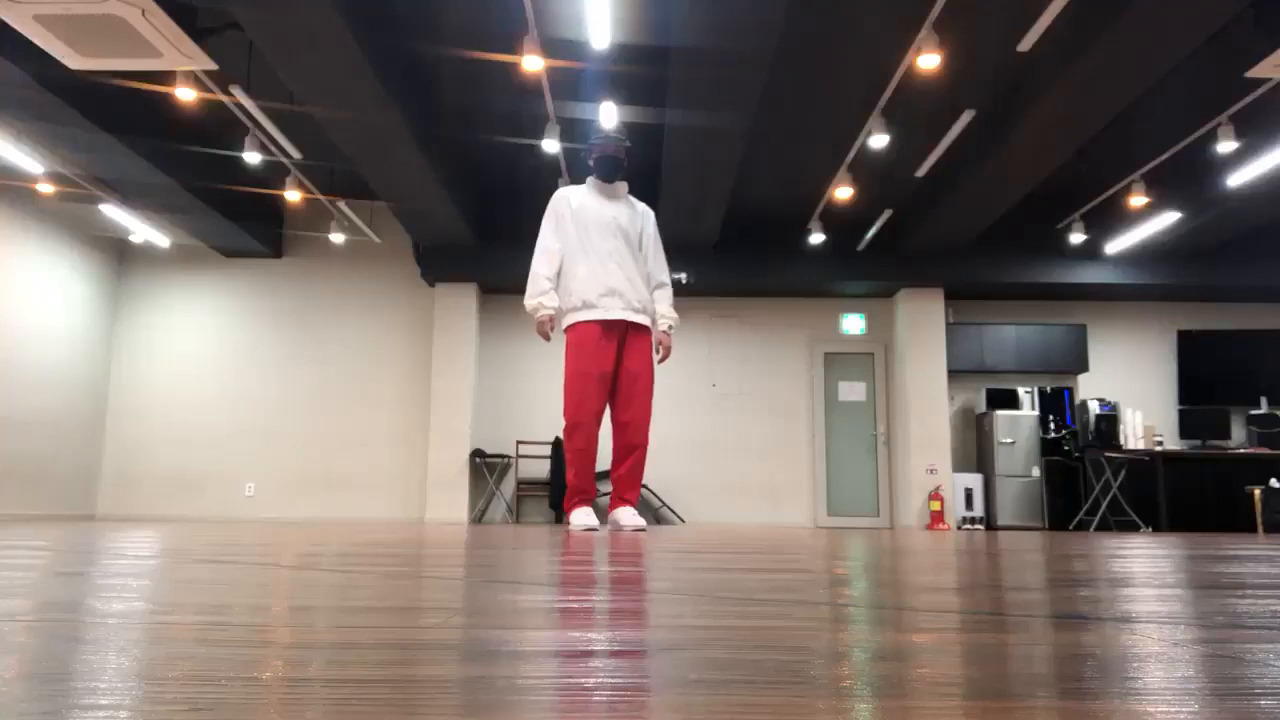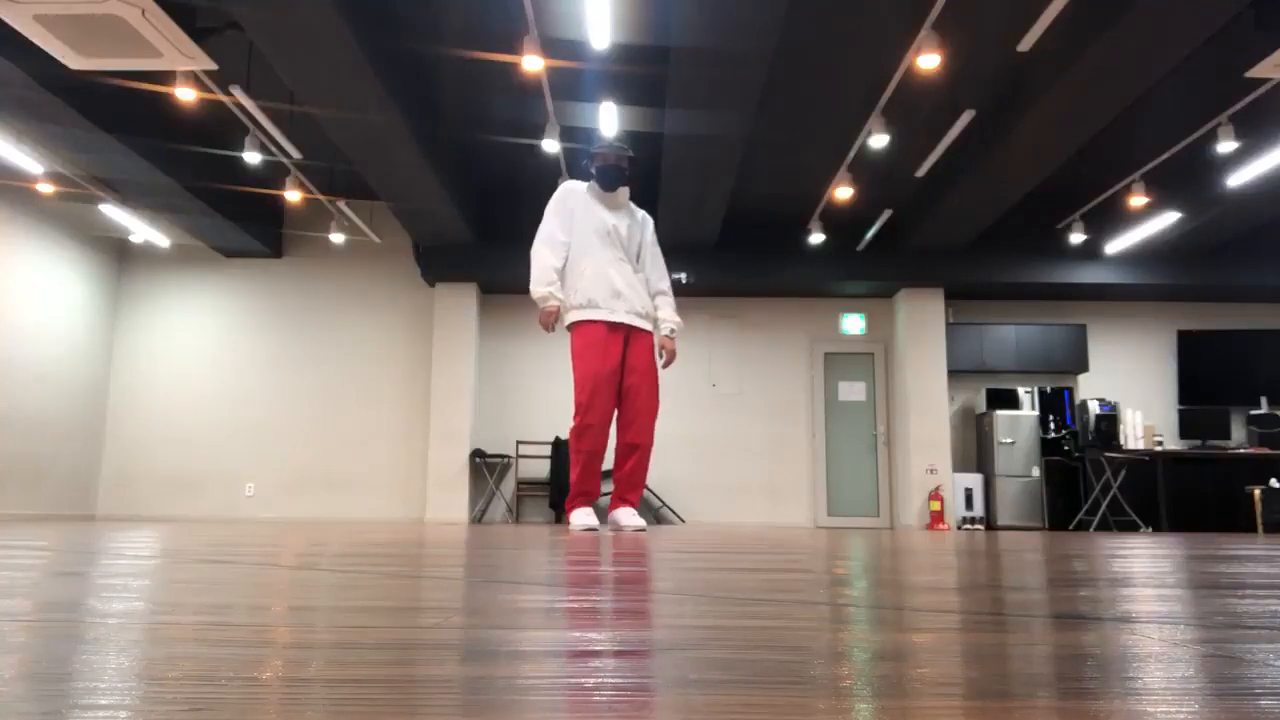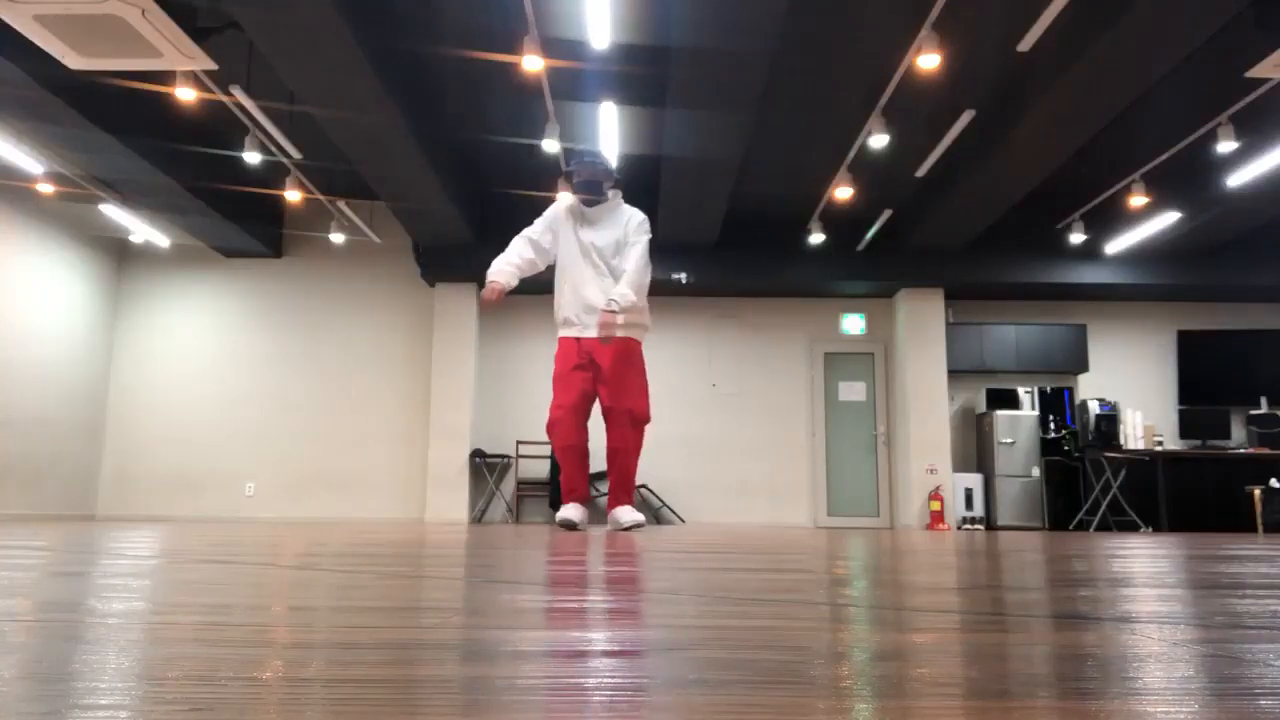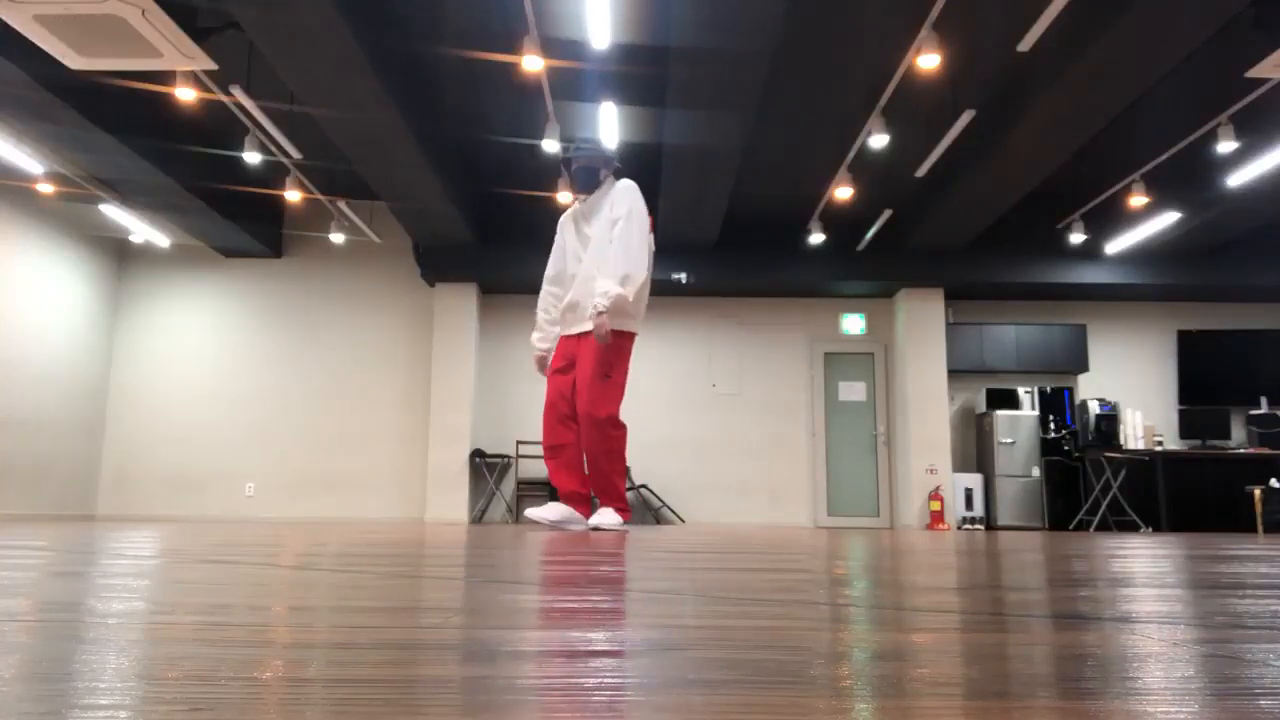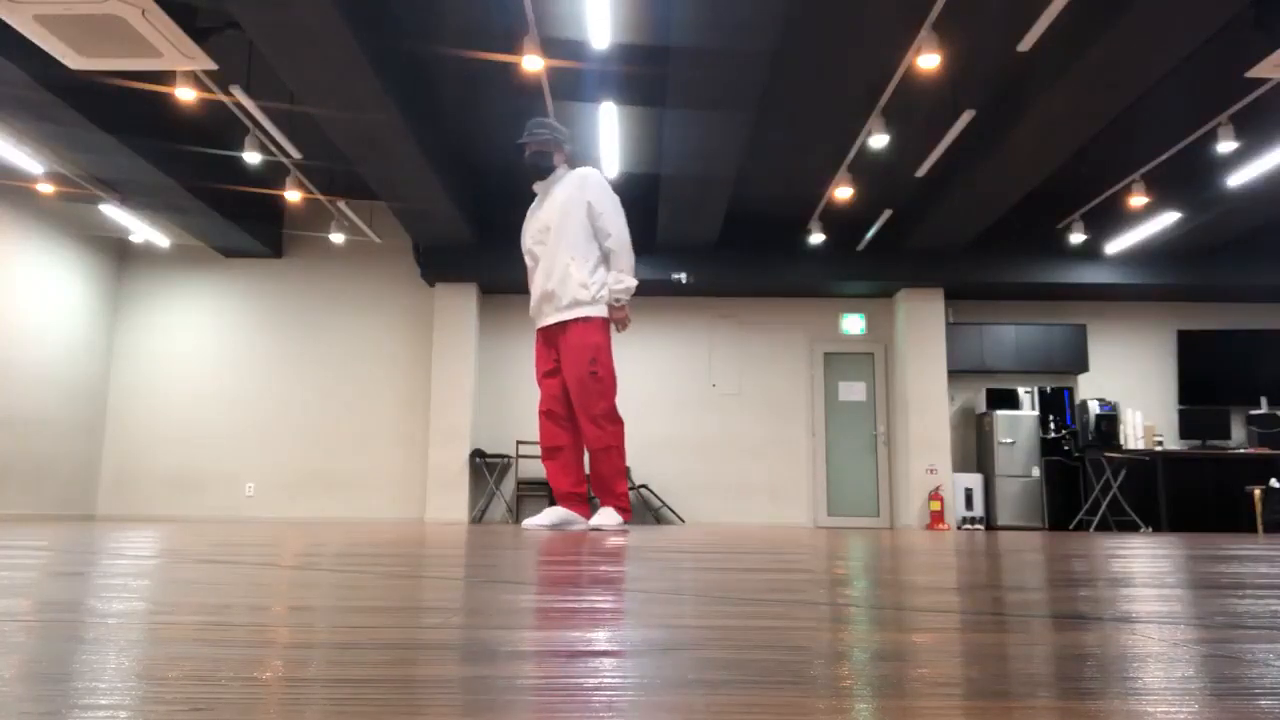
dt=1s
person 1, frame 1
left shoulder: (642, 212)
right shoulder: (567, 199)
left elbow: (657, 272)
right elbow: (548, 253)
left wrist: (664, 322)
right wrist: (543, 304)
left hip: (636, 321)
right hip: (587, 317)
left knee: (634, 417)
right knee: (582, 413)
left ankle: (624, 503)
right ankle: (579, 504)
person 1, frame 2
left shoulder: (641, 218)
right shoulder: (571, 195)
left elbow: (657, 275)
right elbow: (548, 246)
left wrist: (667, 326)
right wrist: (548, 293)
left hip: (638, 323)
right hip: (591, 317)
left knee: (640, 415)
right knee: (592, 410)
left ankle: (624, 503)
right ankle: (581, 503)
person 1, frame 3
left shoulder: (632, 219)
right shoulder: (562, 213)
left elbow: (636, 268)
right elbow: (529, 244)
left wrist: (613, 306)
right wrist: (500, 273)
left hip: (620, 333)
right hip: (573, 334)
left knee: (628, 415)
right knee: (564, 417)
left ankle: (621, 502)
right ankle: (574, 500)
person 1, frame 4
left shoulder: (625, 193)
right shoulder: (569, 219)
left elbow: (627, 257)
right elbow: (555, 282)
left wrist: (604, 306)
right wrist: (542, 340)
left hip: (611, 326)
right hip: (571, 328)
left knee: (597, 414)
right knee: (558, 415)
left ankle: (612, 506)
right ankle: (573, 502)
person 1, frame 5
left shoulder: (585, 181)
right shoulder: (535, 208)
left elbow: (617, 238)
left wrist: (618, 296)
right wrist: (542, 310)
left hip: (584, 313)
right hip: (547, 319)
left knee: (595, 409)
right knee: (553, 413)
left ankle: (614, 506)
right ankle: (570, 504)
